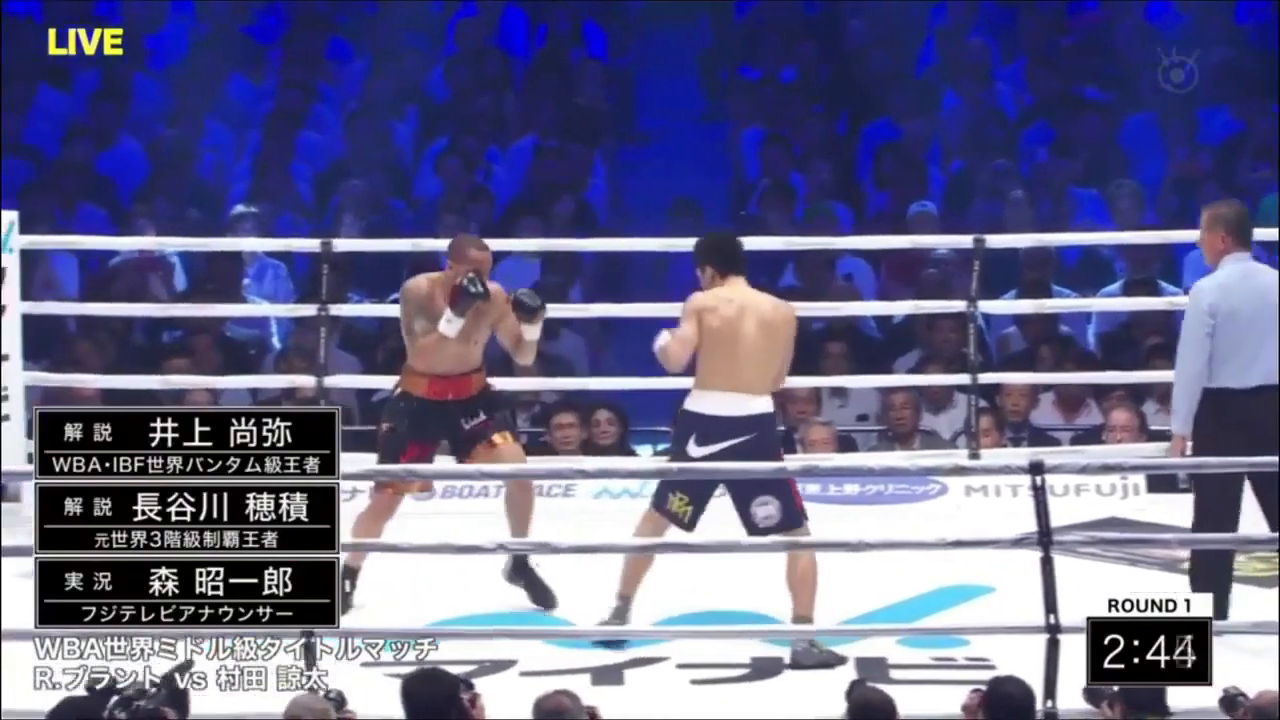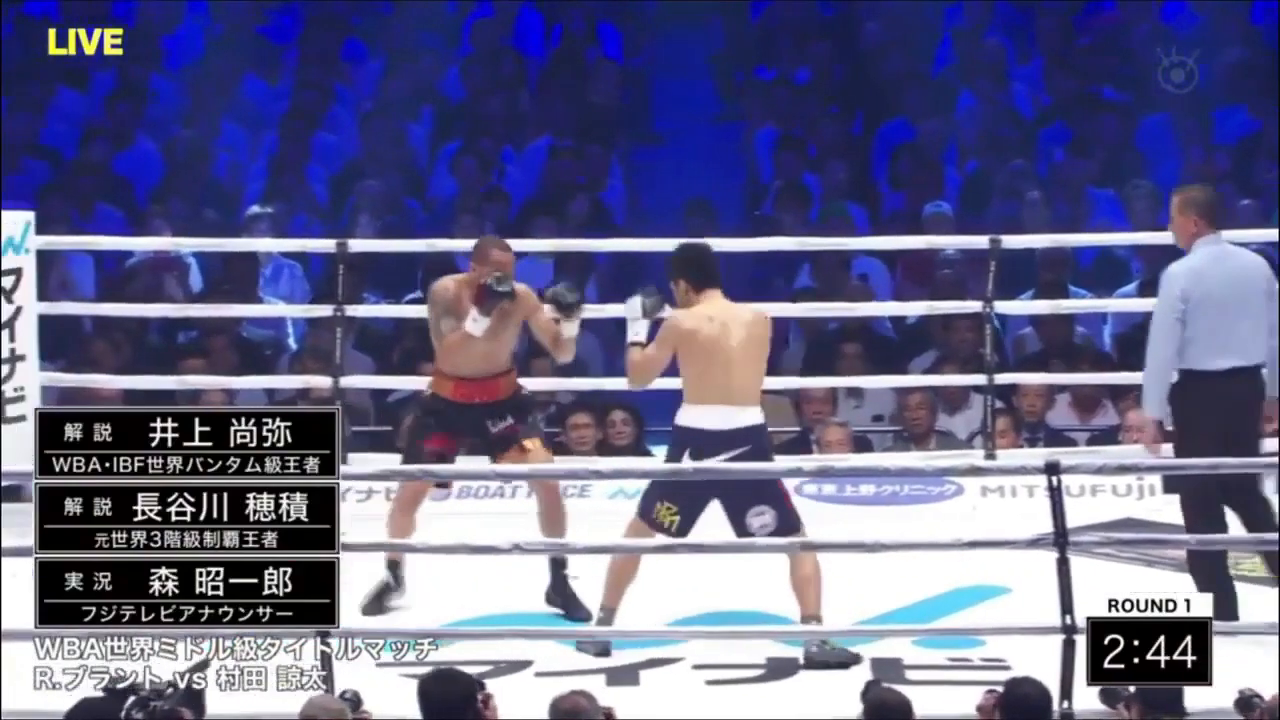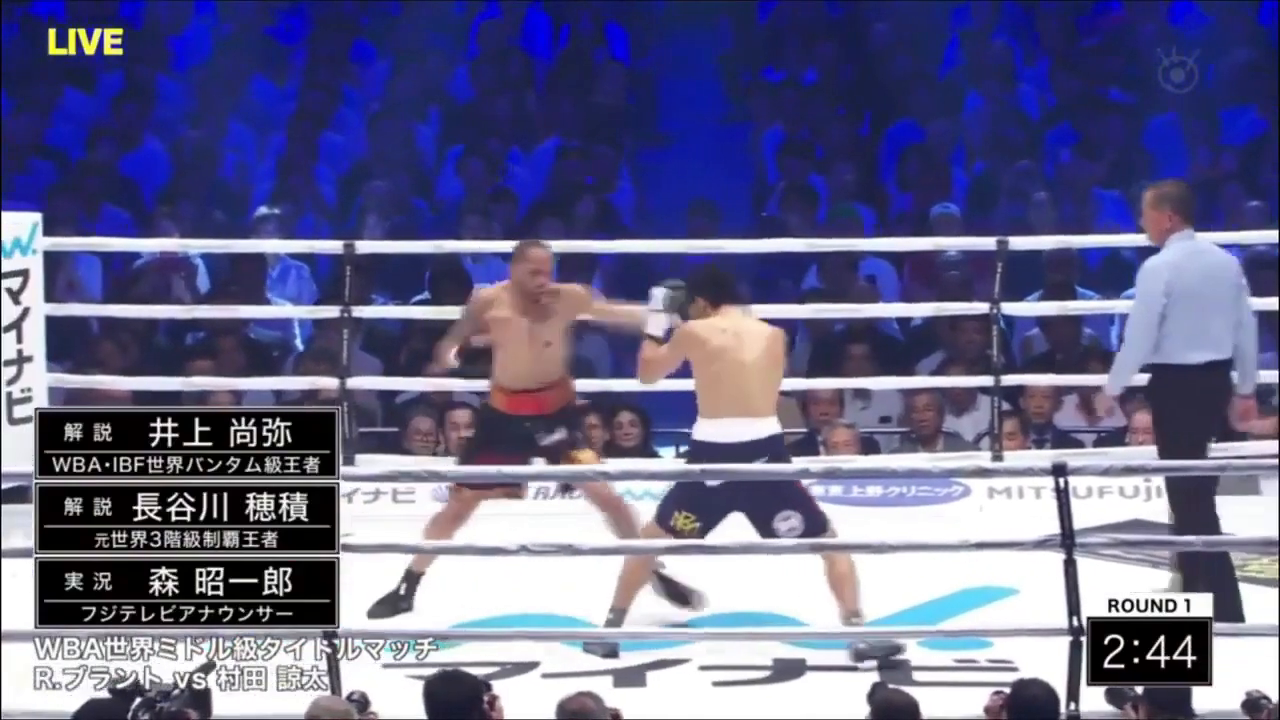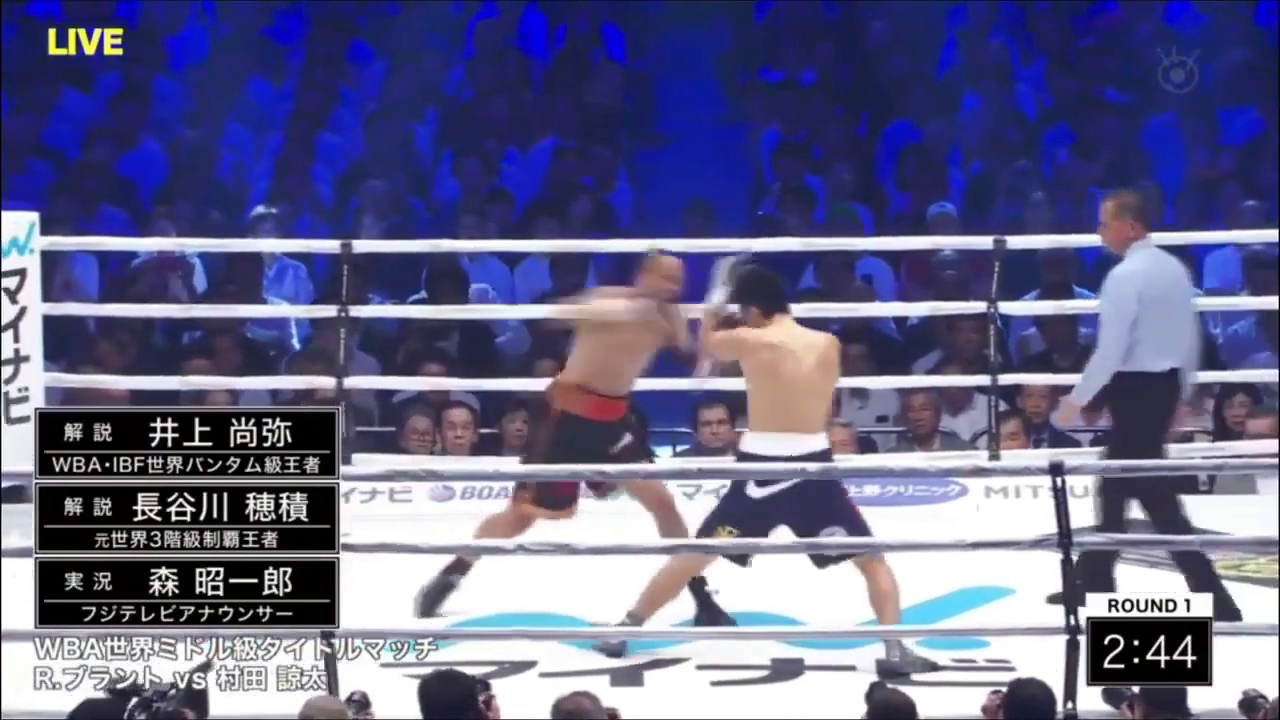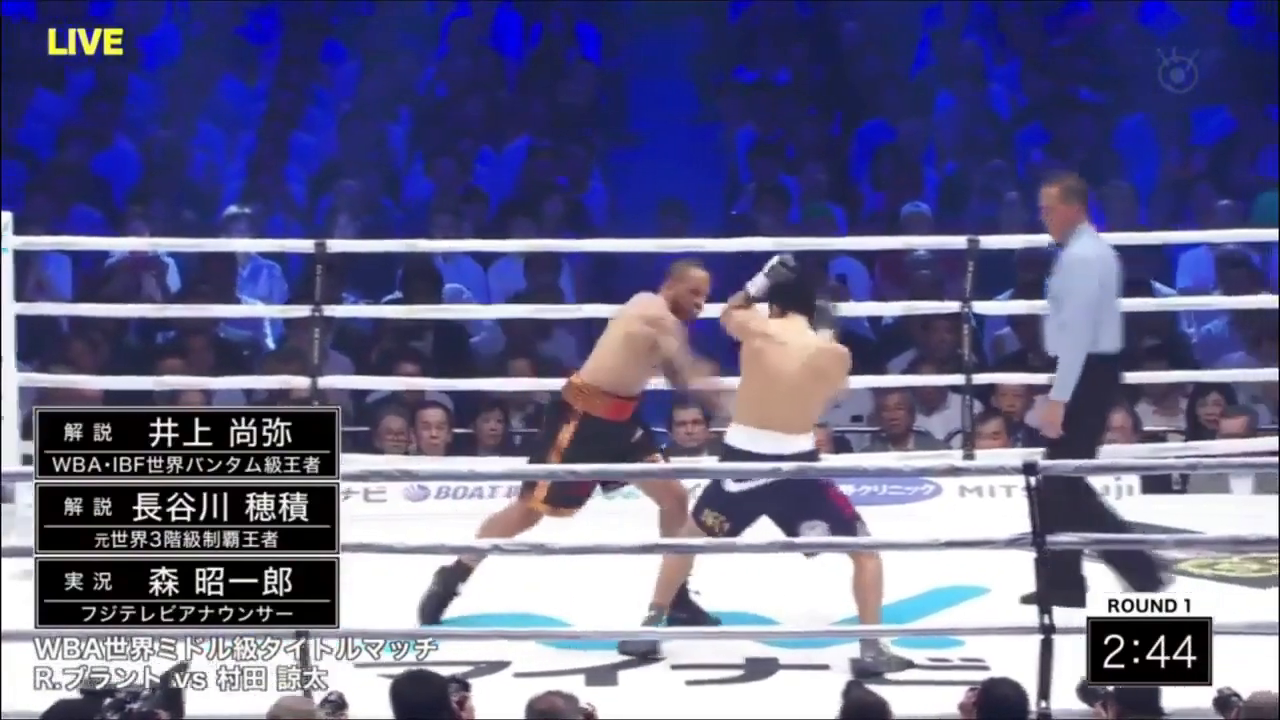
dt=0.2s
person 1, frame 1
left shoulder: (1208, 290)
left elbow: (1191, 365)
left wrist: (1180, 428)
left hip: (1225, 409)
left knee: (1214, 513)
left ankle: (1207, 610)
person 1, frame 2
left shoulder: (1181, 273)
left elbow: (1164, 347)
left wrist: (1151, 411)
left hip: (1200, 391)
left knee: (1200, 497)
right knee: (1244, 492)
left ankle: (1221, 604)
person 1, frame 3
left shoulder: (1159, 267)
right shoulder: (1226, 262)
left elbow: (1139, 338)
right elbow: (1246, 330)
left wrist: (1111, 389)
right wrist: (1246, 389)
left hip: (1176, 383)
right hip: (1216, 379)
left knee: (1191, 491)
right knee: (1191, 483)
left ankle: (1225, 601)
right ankle: (1198, 578)
person 1, frame 4
left shoulder: (1125, 275)
right shoulder: (1174, 268)
left elbow: (1110, 348)
right elbow: (1189, 336)
left wrist: (1078, 398)
right wrist: (1183, 392)
left hip: (1137, 390)
right hip: (1164, 386)
left knee: (1160, 499)
right knee: (1116, 483)
left ankle: (1214, 597)
right ankle: (1092, 577)
person 1, frame 5
left shoulder: (1080, 257)
right shoulder: (1087, 250)
left elbow: (1078, 332)
left wrist: (1057, 397)
left hip: (1087, 376)
right hip: (1090, 372)
left knee: (1064, 483)
right knee: (1058, 479)
left ankle: (1136, 564)
right ankle: (1059, 581)
person 2, frame 1
left shoulder: (702, 303)
right shoulder: (783, 312)
left elbow: (675, 360)
left wrist: (665, 339)
left hip: (703, 428)
right hip: (755, 430)
left knee: (653, 523)
right knee: (796, 537)
left ankle: (618, 615)
right ankle: (804, 641)
person 2, frame 2
left shoulder: (681, 323)
right shoulder: (758, 321)
left elbow: (638, 377)
left wrist: (637, 324)
left hip: (695, 443)
right hip: (748, 442)
left knee: (637, 534)
right knee: (796, 542)
left ankle: (601, 629)
right ankle: (816, 638)
person 2, frame 3
left shoulder: (693, 333)
right shoulder: (775, 336)
left elbow: (648, 373)
left wrist: (658, 316)
left hip: (712, 457)
right hip: (765, 455)
left knee: (652, 540)
right knee: (829, 545)
left ankle: (610, 630)
right ankle: (859, 634)
person 2, frame 4
left shoulder: (750, 340)
right shoulder: (829, 343)
left elbow: (703, 344)
left wrist: (719, 296)
left hip: (759, 469)
right hip: (814, 469)
left knee: (694, 554)
right knee: (871, 559)
left ankle: (626, 629)
right ankle: (894, 651)
person 2, frame 5
left shoulder: (754, 328)
right shoulder: (836, 354)
left elbow: (728, 317)
left wrist: (762, 279)
left hip: (740, 460)
right hip: (795, 468)
left knee: (691, 536)
right knee: (864, 550)
left ankle: (650, 628)
right ankle: (871, 650)
person 3, frame 1
left shoulder: (494, 296)
right shoulder: (417, 291)
left elbow: (523, 356)
right elbow: (420, 358)
left wrist: (532, 324)
right wrist: (455, 313)
left hip: (471, 395)
right hip: (418, 399)
right knee: (385, 499)
left ankle: (521, 564)
right ankle: (348, 579)
person 3, frame 2
left shoulder: (522, 297)
right shoulder: (445, 292)
left elbow: (563, 354)
right elbow: (447, 357)
left wrist: (570, 319)
right wrist: (482, 313)
left hip: (503, 398)
right hip: (451, 400)
left knee: (546, 483)
right knee: (410, 491)
left ankle: (559, 579)
right ankle: (394, 575)
person 3, frame 3
left shoulder: (568, 297)
right shoulder: (487, 299)
left elbow: (619, 315)
right elbow: (445, 355)
right wrist: (451, 351)
left hip: (556, 410)
right hip: (503, 415)
left knee: (603, 495)
right knee: (458, 506)
left ankle: (660, 577)
right ankle: (406, 589)
person 3, frame 4
left shoulder: (666, 317)
right shoulder: (614, 299)
right elbow: (569, 314)
right wrist: (632, 308)
left hip: (613, 417)
right hip: (567, 415)
left knee: (662, 502)
right knee: (523, 514)
left ankle: (701, 595)
right ankle: (454, 572)
person 3, frame 5
left shoulder: (652, 308)
right shoulder: (659, 317)
right elbow: (689, 370)
left wrist: (665, 369)
left hip: (619, 416)
right hip: (583, 415)
left knee: (675, 497)
right knee: (529, 509)
left ankle: (679, 600)
right ankle: (453, 577)
